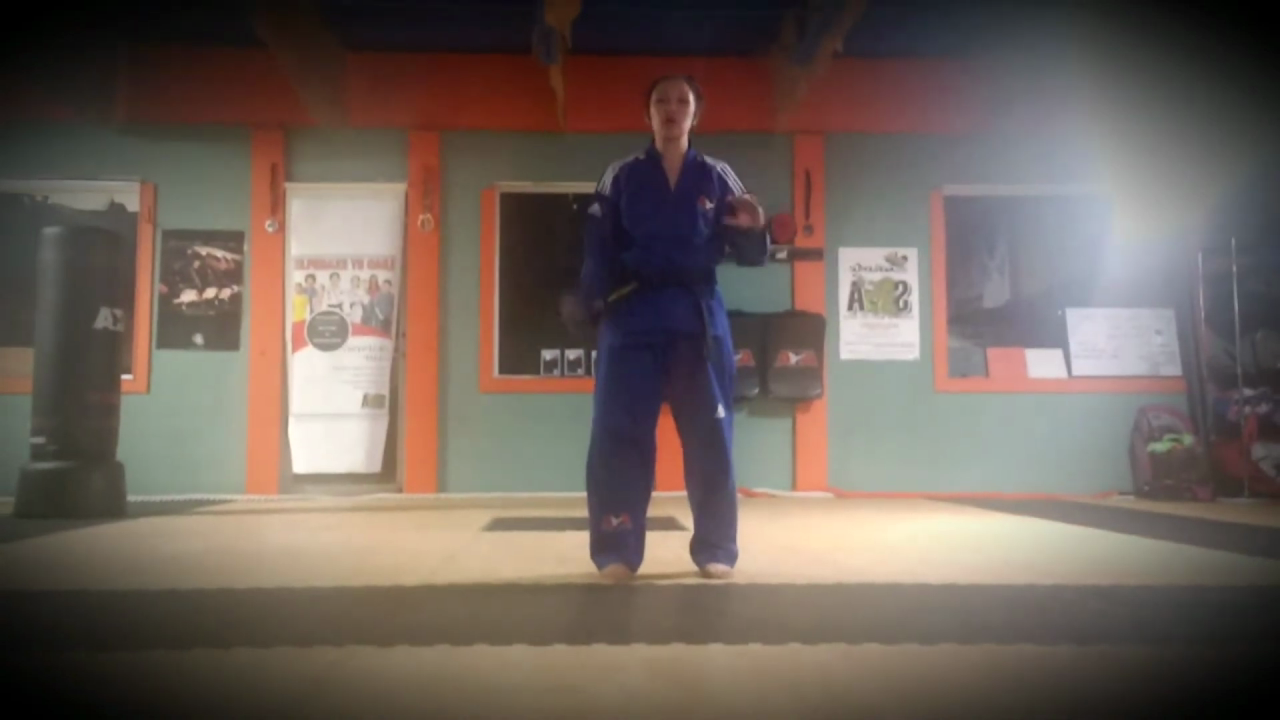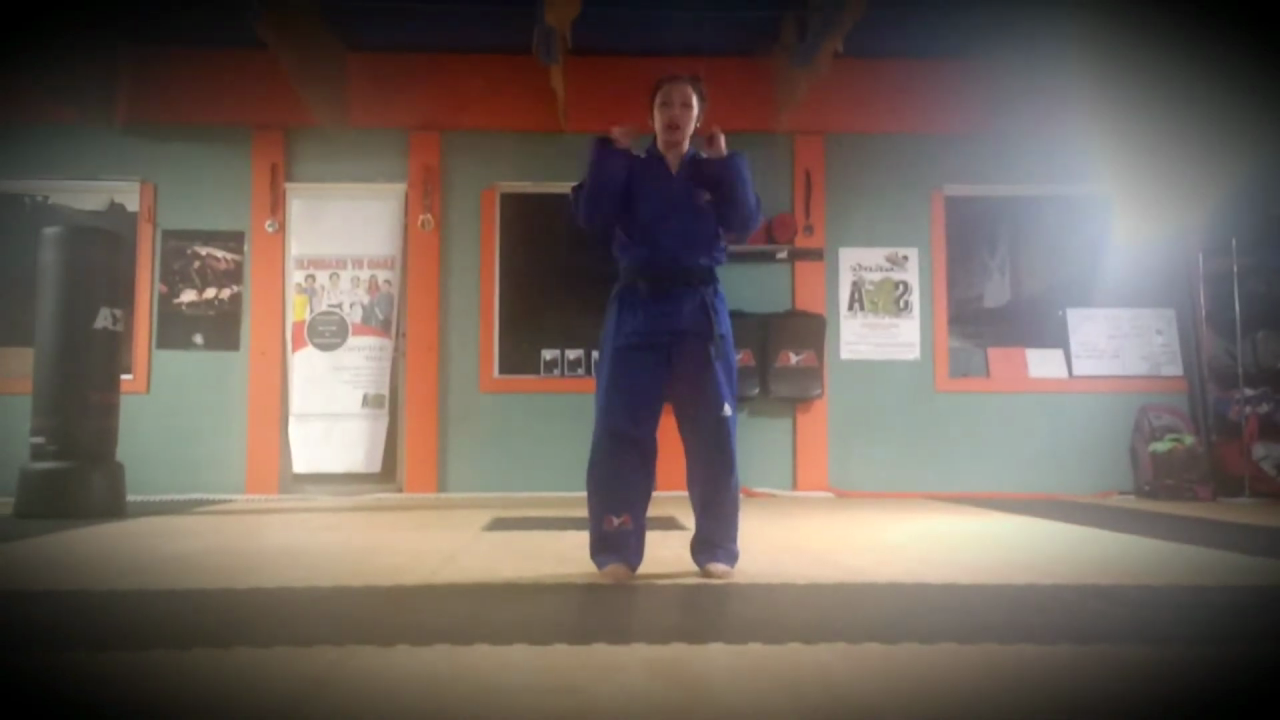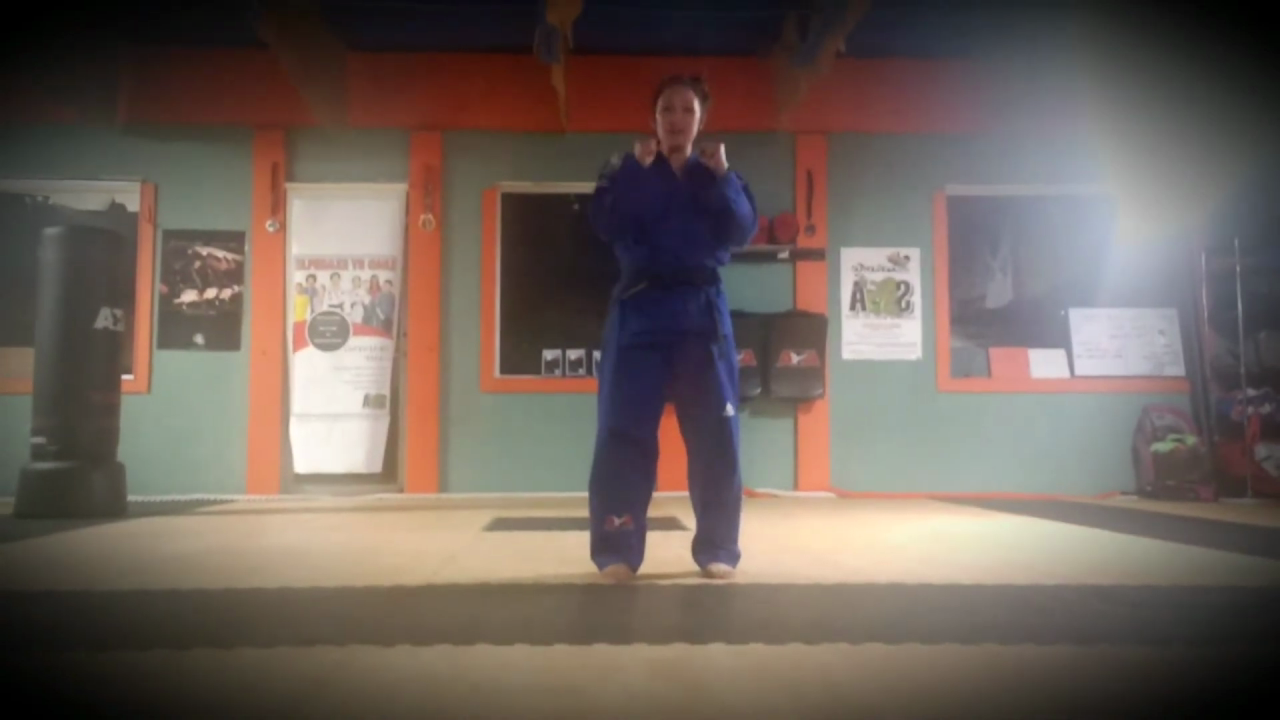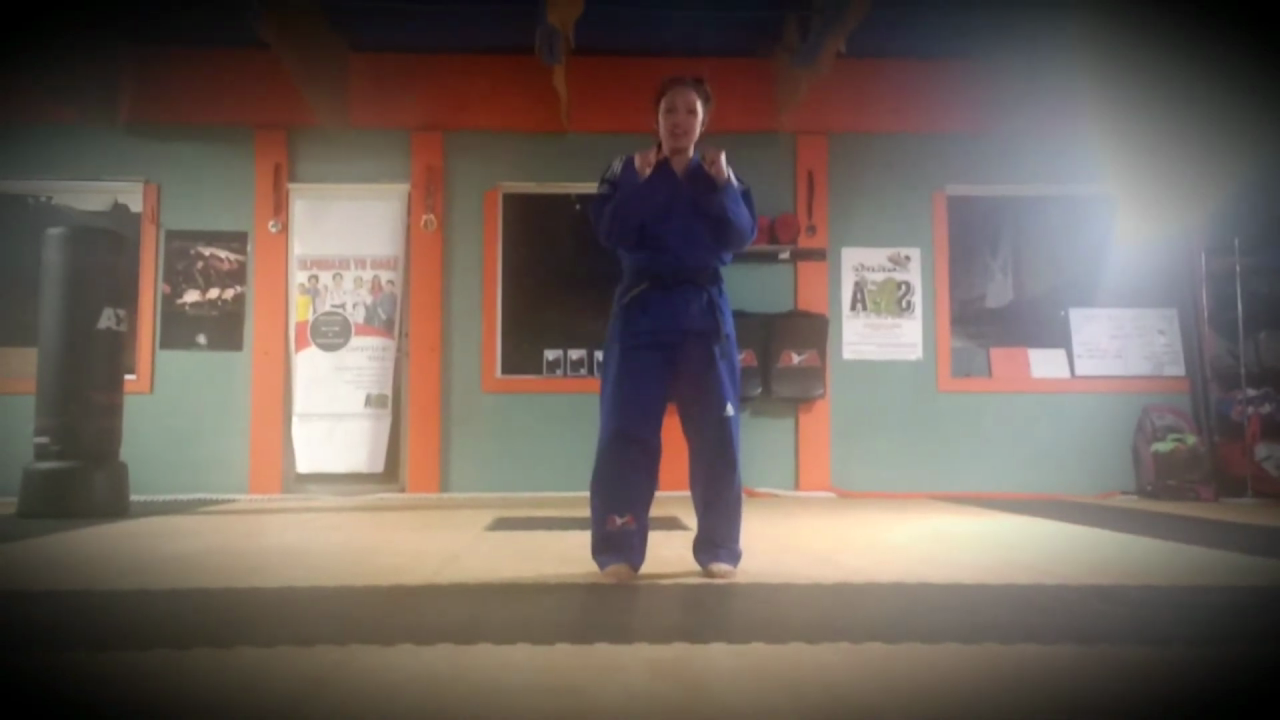
dt=0.3s
person 1, frame 1
left shoulder: (717, 177)
right shoulder: (622, 178)
left elbow: (733, 248)
right elbow: (600, 251)
left wrist: (750, 227)
right wrist: (588, 301)
left hip: (699, 313)
right hip: (634, 314)
left knee: (709, 433)
right knee: (621, 434)
left ankle: (714, 548)
right ankle: (616, 550)
person 1, frame 2
left shoulder: (715, 169)
right shoulder: (627, 164)
left elbow: (744, 224)
right elbow: (592, 216)
left wrist: (727, 162)
right wrist: (611, 154)
left hip: (700, 309)
right hip: (638, 309)
left knee: (712, 432)
right knee: (622, 431)
left ankle: (715, 548)
right ankle: (617, 550)
person 1, frame 3
left shoulder: (718, 172)
right shoulder: (626, 167)
left elbow: (742, 230)
right elbow: (606, 224)
left wrist: (721, 176)
right wrist: (639, 169)
left hip: (703, 309)
right hip: (640, 310)
left knee: (715, 432)
right knee: (625, 431)
left ankle: (716, 549)
right ankle: (617, 550)
person 1, frame 4
left shoulder: (720, 173)
right shoulder: (626, 170)
left elbow: (742, 235)
right elbow: (608, 232)
left wrist: (721, 184)
right wrist: (638, 180)
left hip: (704, 310)
right hip: (643, 308)
left knee: (716, 432)
right knee: (627, 431)
left ankle: (718, 548)
right ankle: (618, 549)
